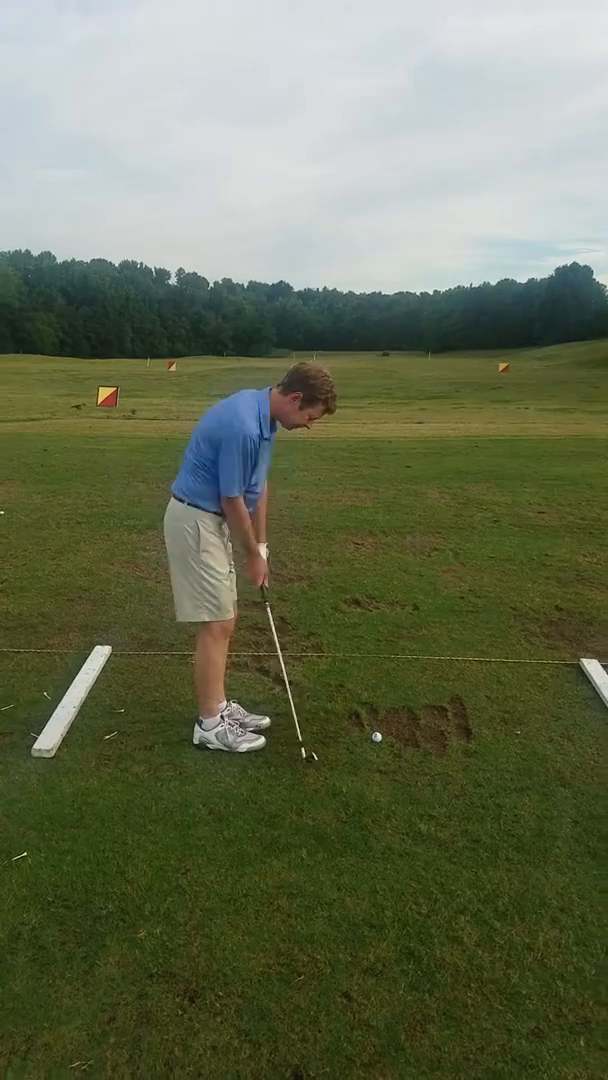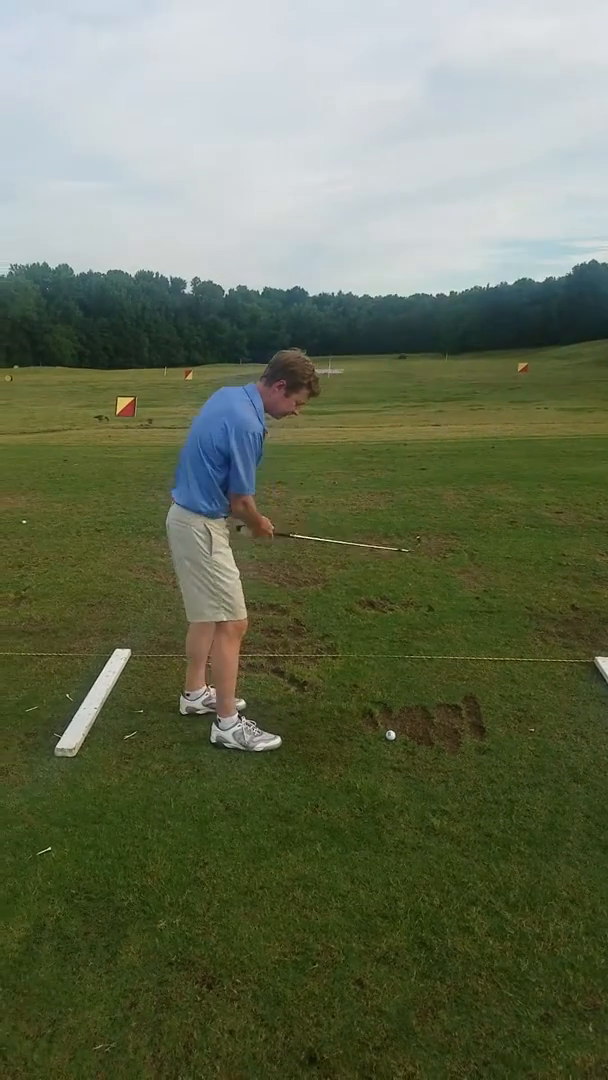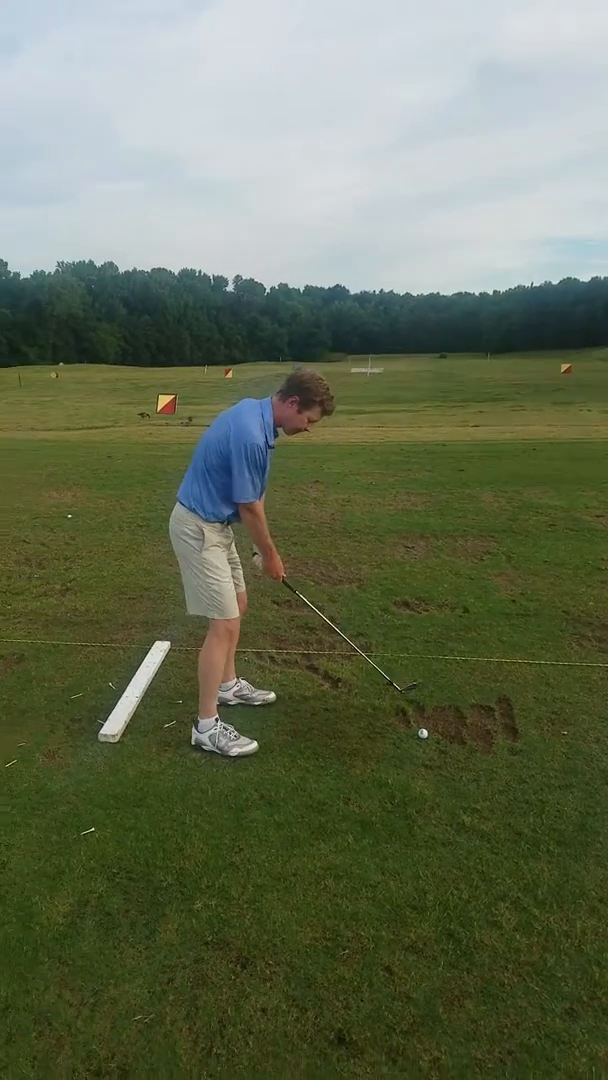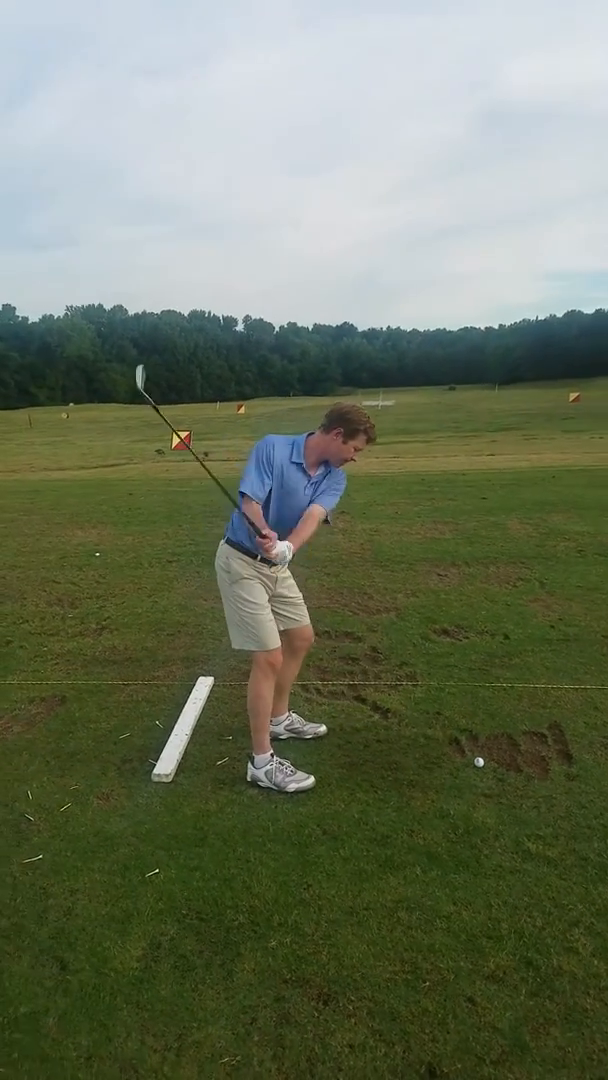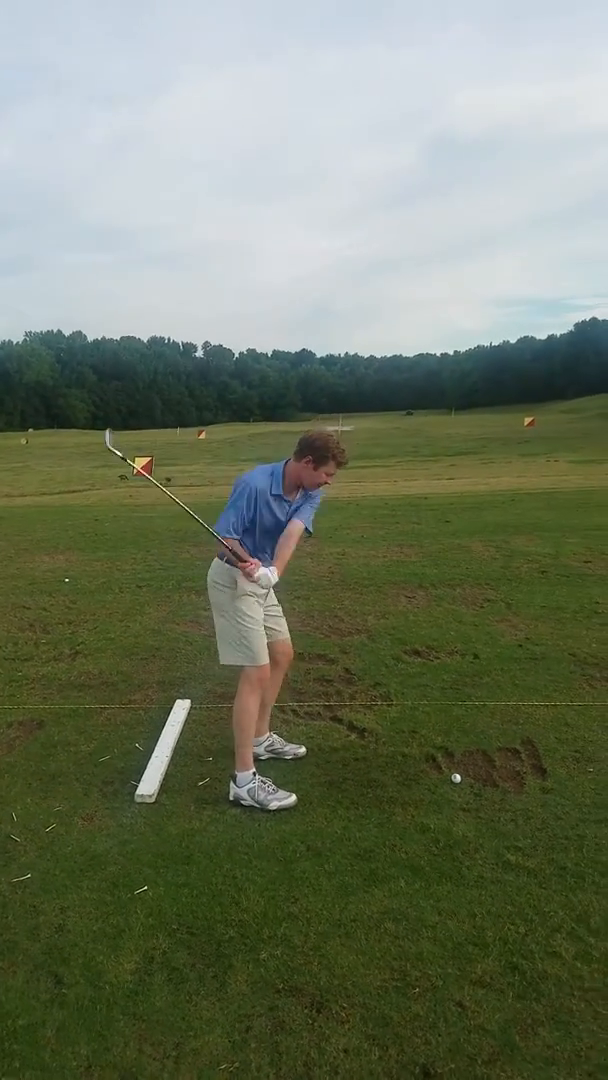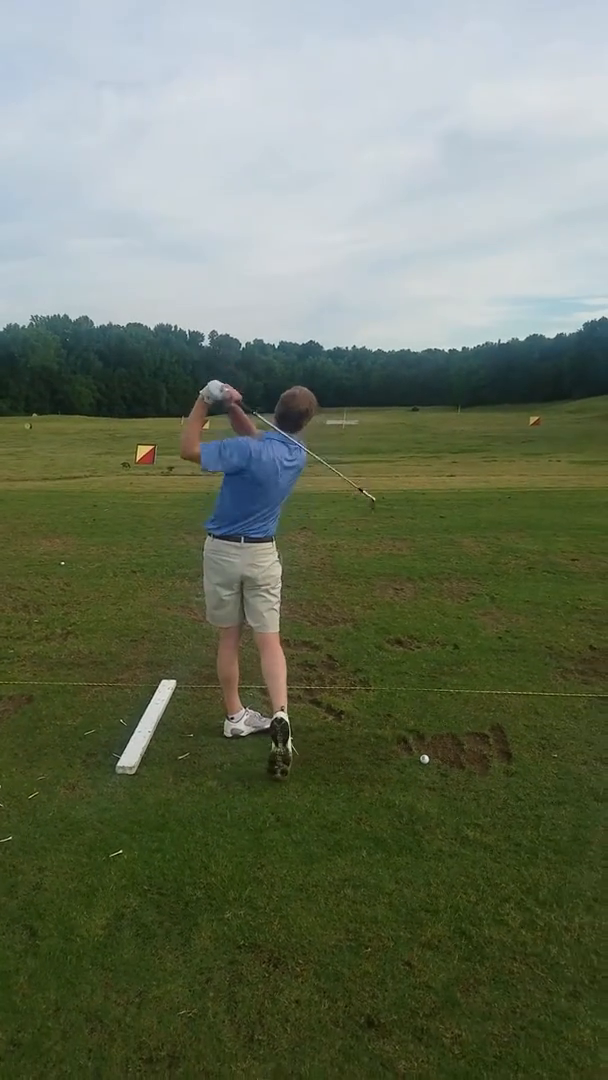
dt=0.7s
person 1, frame 1
left shoulder: (256, 404)
right shoulder: (243, 428)
left elbow: (258, 487)
right elbow: (235, 502)
left wrist: (262, 546)
right wrist: (253, 557)
left hip: (210, 518)
right hip: (195, 521)
left knee: (223, 617)
right knee: (217, 623)
left ankle: (219, 705)
right ankle: (210, 724)
person 1, frame 2
left shoulder: (227, 395)
right shoulder: (247, 426)
right elbow: (241, 499)
left wrist: (247, 517)
right wrist: (259, 526)
left hip: (189, 515)
right hip: (201, 525)
left knee: (209, 614)
right knee: (231, 623)
left ankle: (196, 693)
right ankle: (227, 723)
person 1, frame 3
left shoulder: (253, 409)
right shoulder: (251, 438)
right elbow: (250, 507)
left wrist: (261, 546)
right wrist: (270, 555)
left hip: (214, 523)
right hip: (198, 528)
left knee: (236, 605)
right knee: (224, 623)
left ankle: (228, 685)
right ankle: (207, 725)
person 1, frame 4
left shoulder: (335, 477)
right shoulder: (272, 448)
left elbow: (313, 516)
right elbow: (249, 503)
left wrist: (288, 547)
right wrist: (265, 533)
left hip: (275, 564)
right hip: (242, 561)
left knee: (300, 638)
right knee: (268, 656)
left ankle: (279, 718)
right ankle: (262, 761)
person 1, frame 5
left shoulder: (311, 493)
right shoulder: (254, 484)
left elbow: (292, 536)
right elbow: (226, 537)
left wrist: (271, 570)
right wrist: (249, 563)
left hip: (259, 580)
right hip: (234, 579)
left knee: (282, 656)
right knee: (256, 673)
left ankle: (259, 738)
right ankle: (244, 779)
person 1, frame 6
left shoulder: (250, 452)
right shoulder: (298, 456)
left elbow: (188, 449)
left wrist: (205, 399)
right wrist: (233, 406)
left hip: (222, 551)
right hip: (261, 555)
left knee: (229, 638)
right knee: (269, 641)
left ankle: (235, 716)
right ankle: (280, 715)
